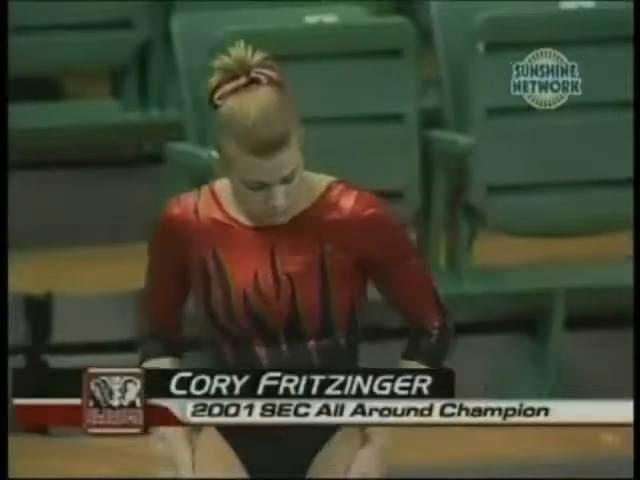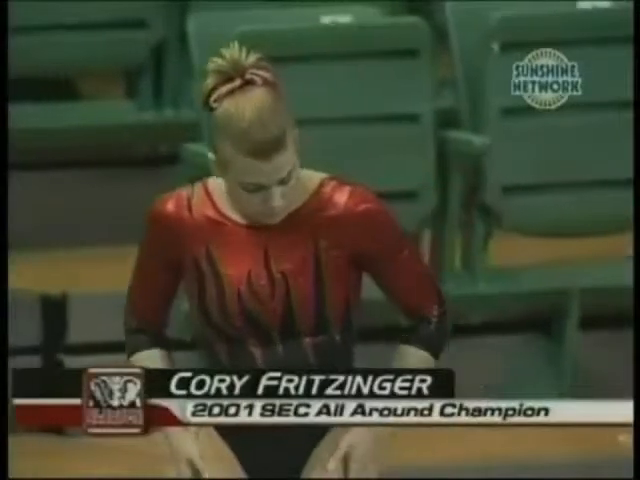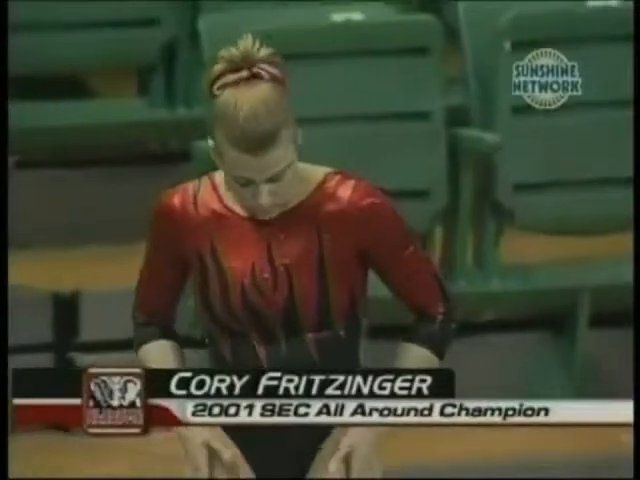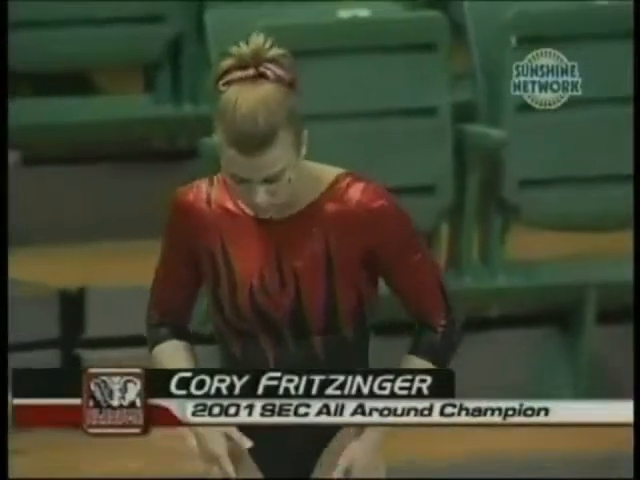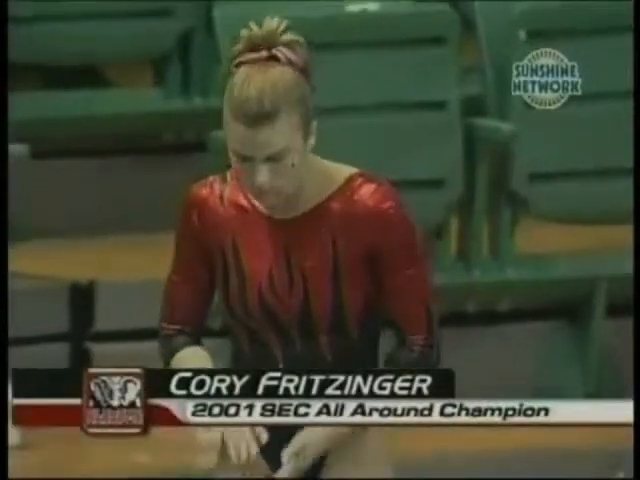
dt=0.2s
person 1, frame 1
left shoulder: (357, 218)
right shoulder: (186, 225)
left elbow: (432, 332)
right elbow: (158, 340)
left wrist: (378, 440)
right wrist: (177, 442)
left hip: (331, 442)
person 1, frame 2
left shoulder: (351, 214)
right shoulder: (178, 221)
left elbow: (430, 319)
right elbow: (142, 331)
left wrist: (374, 422)
right wrist: (176, 428)
left hip: (326, 439)
right hip: (227, 444)
person 1, frame 3
left shoulder: (355, 208)
right shoulder: (184, 214)
left elbow: (434, 317)
right elbow: (151, 323)
left hip: (332, 435)
right hip: (234, 441)
person 1, frame 4
left shoulder: (365, 210)
right shoulder: (195, 211)
left elbow: (438, 328)
right elbow: (164, 324)
left wrist: (373, 432)
left hip: (339, 436)
right hip: (244, 440)
person 1, frame 5
left shoulder: (373, 210)
right shoulder: (208, 207)
left elbow: (419, 349)
right elbow: (176, 332)
left wrist: (328, 428)
left hip: (348, 435)
right hip: (254, 438)
